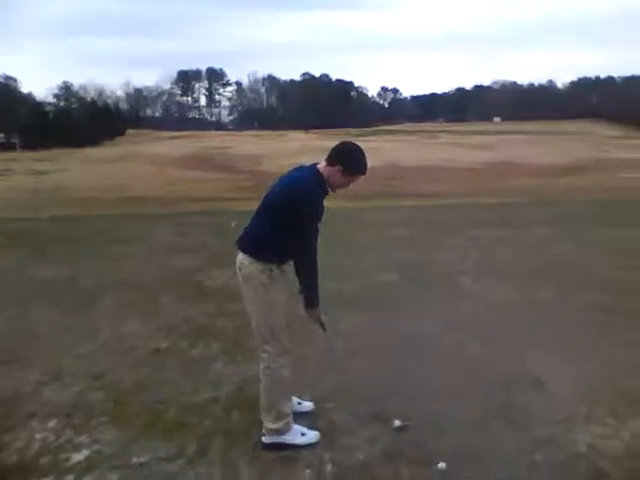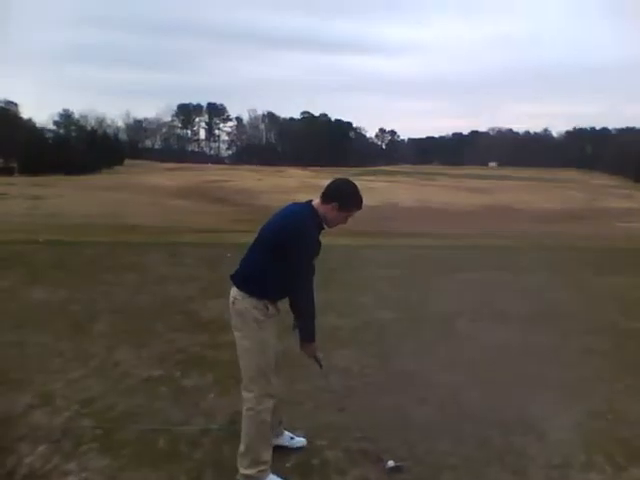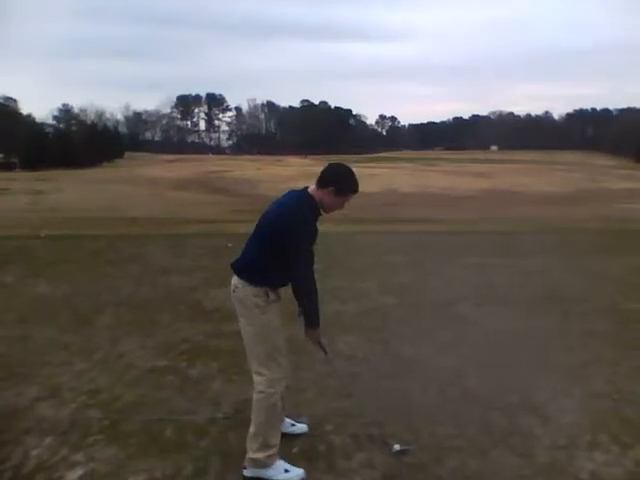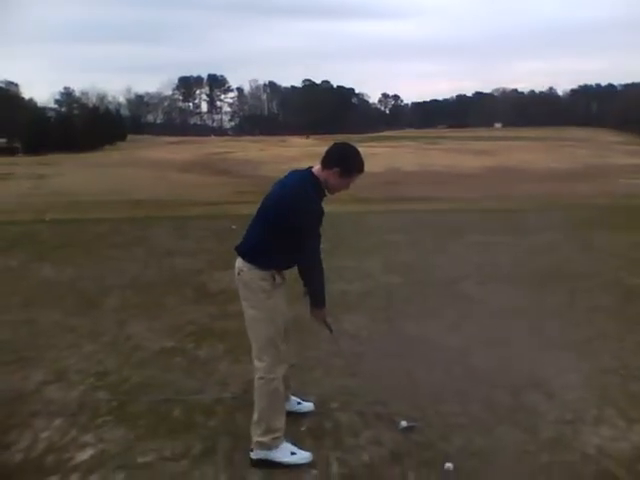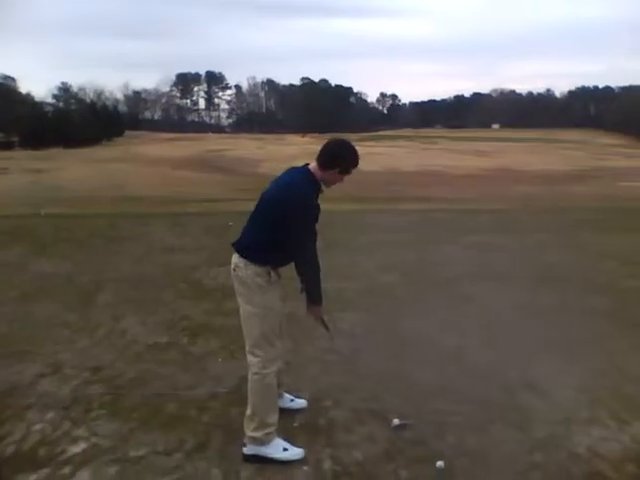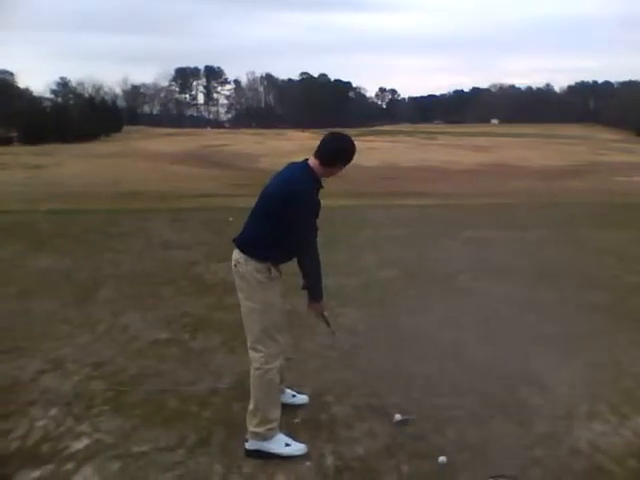
dt=0.4s
person 1, frame 1
left shoulder: (304, 177)
right shoulder: (307, 193)
left elbow: (299, 245)
right elbow: (306, 250)
left wrist: (305, 290)
right wrist: (311, 301)
left hip: (268, 260)
right hip: (259, 266)
left knee: (278, 339)
right knee: (275, 347)
left ankle: (279, 398)
right ankle: (277, 428)
person 1, frame 2
left shoulder: (299, 214)
right shoulder: (303, 230)
right elbow: (302, 287)
left wrist: (300, 322)
right wrist: (307, 336)
left hip: (255, 297)
right hip: (253, 303)
left knee: (265, 377)
right knee: (259, 389)
left ankle: (272, 431)
person 1, frame 3
left shoulder: (296, 202)
right shoulder: (299, 217)
left elbow: (295, 267)
right elbow: (302, 273)
left wrist: (305, 309)
right wrist: (312, 322)
left hip: (257, 285)
right hip: (255, 291)
left knee: (271, 363)
right knee: (271, 373)
left ankle: (273, 419)
person 1, frame 4
left shoulder: (300, 181)
right shoulder: (305, 199)
right elbow: (309, 254)
left wrist: (310, 289)
right wrist: (317, 301)
left hip: (262, 267)
right hip: (260, 274)
left knee: (277, 343)
right knee: (270, 357)
left ankle: (280, 398)
right ankle: (266, 444)
person 1, frame 5
left shoulder: (296, 178)
right shoulder: (301, 196)
left elbow: (297, 246)
right elbow: (305, 251)
left wrist: (307, 285)
right wrist: (314, 298)
left hip: (257, 263)
right hip: (255, 270)
left knee: (272, 339)
right knee: (264, 353)
left ankle: (272, 394)
right ankle: (259, 440)
person 1, frame 6
left shoulder: (296, 173)
right shoulder: (303, 192)
left elbow: (300, 241)
right elbow: (306, 247)
left wrist: (308, 282)
right wrist: (315, 294)
left hip: (257, 259)
right hip: (257, 266)
left knee: (273, 336)
right knee: (267, 348)
left ankle: (274, 390)
right ankle: (261, 435)
